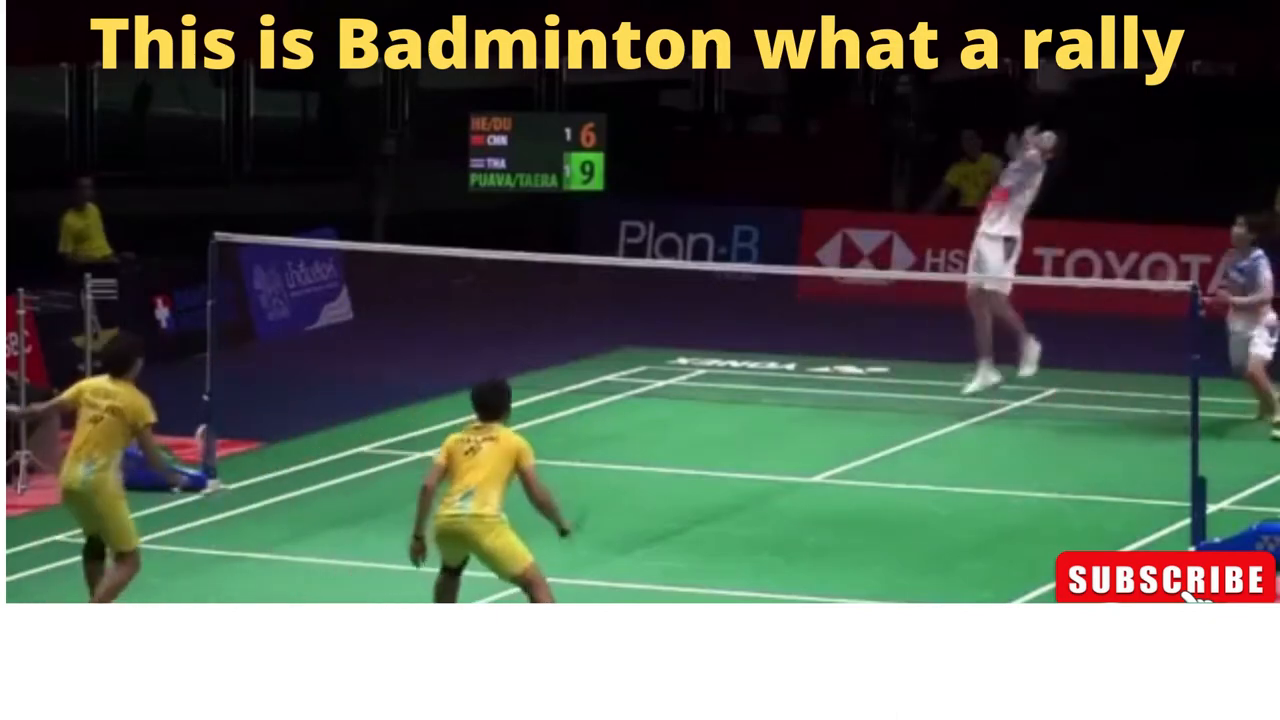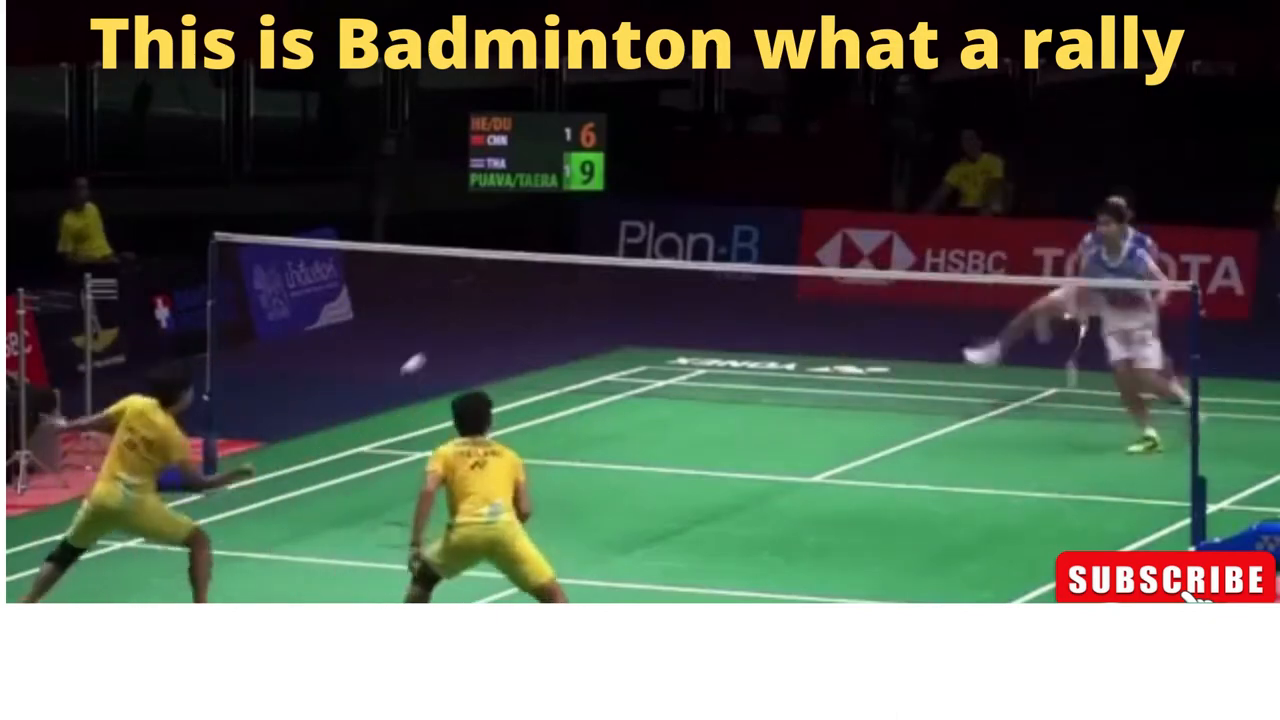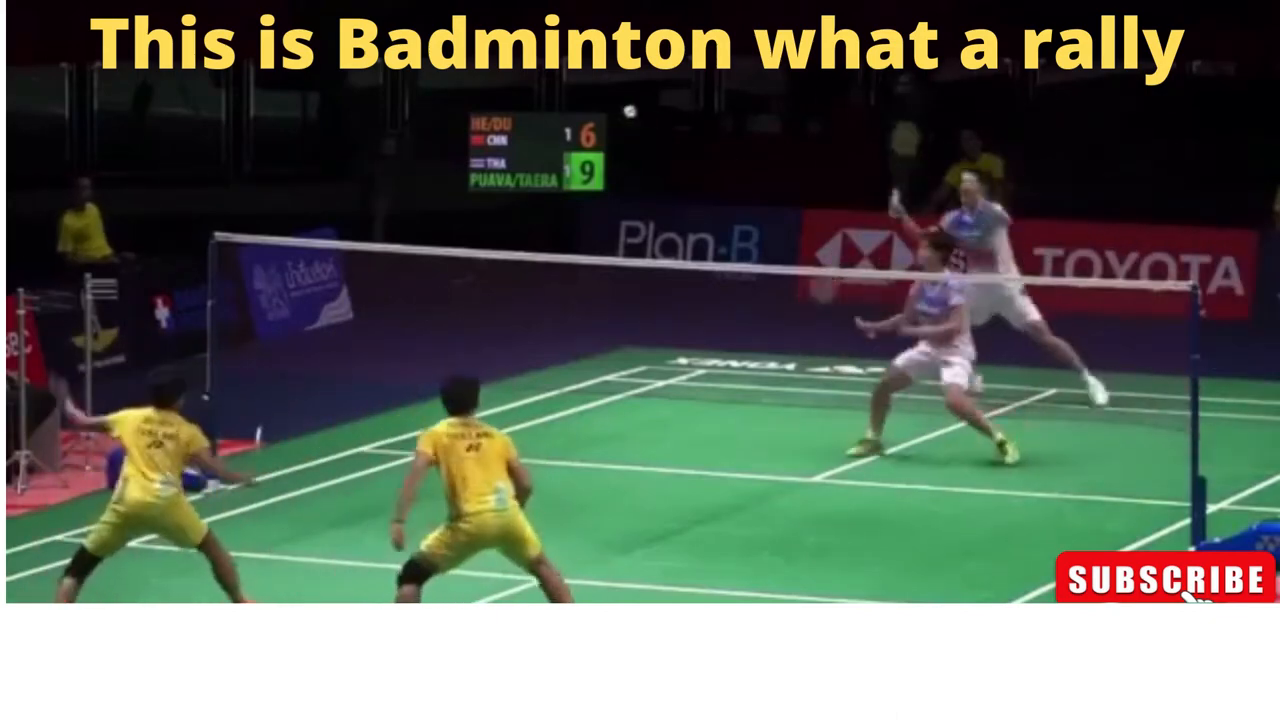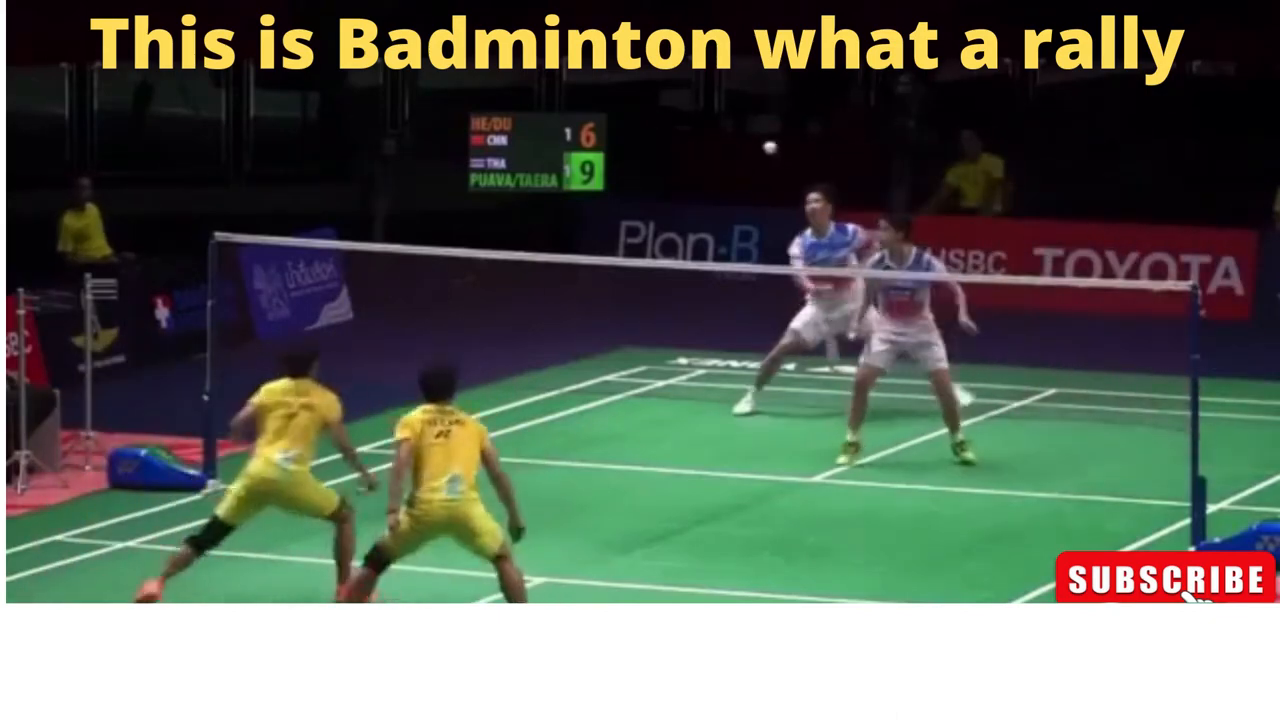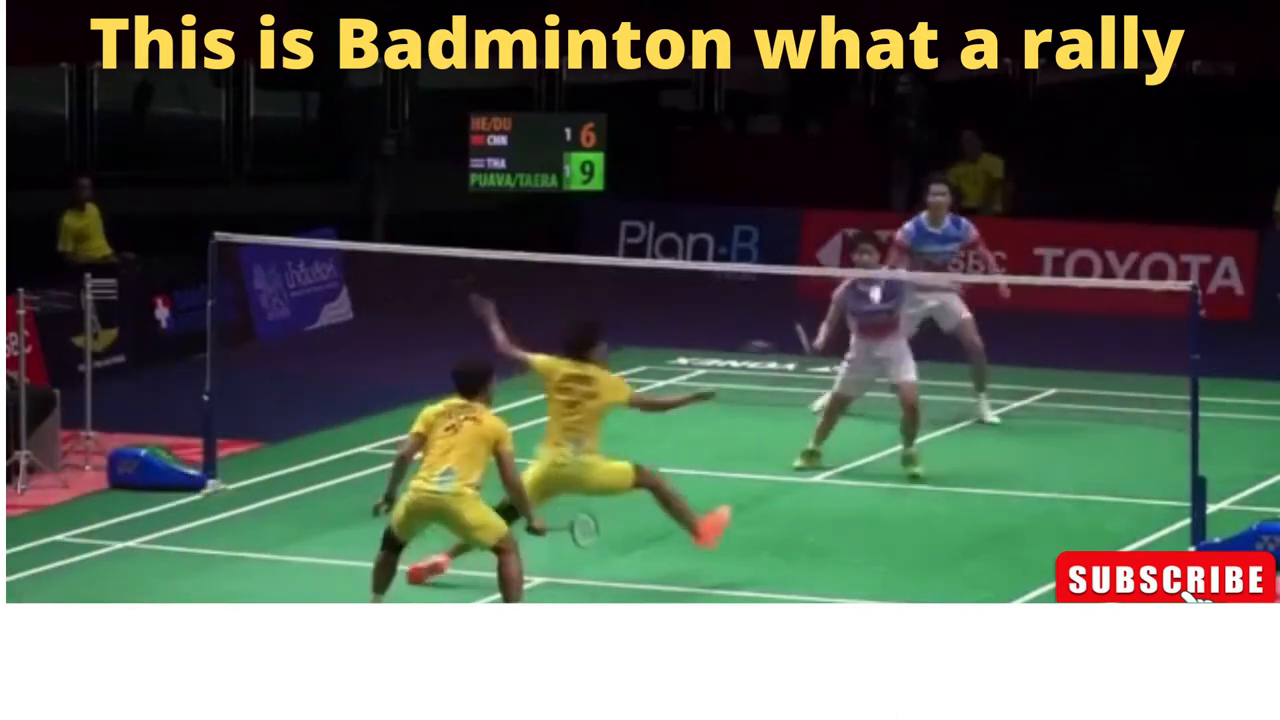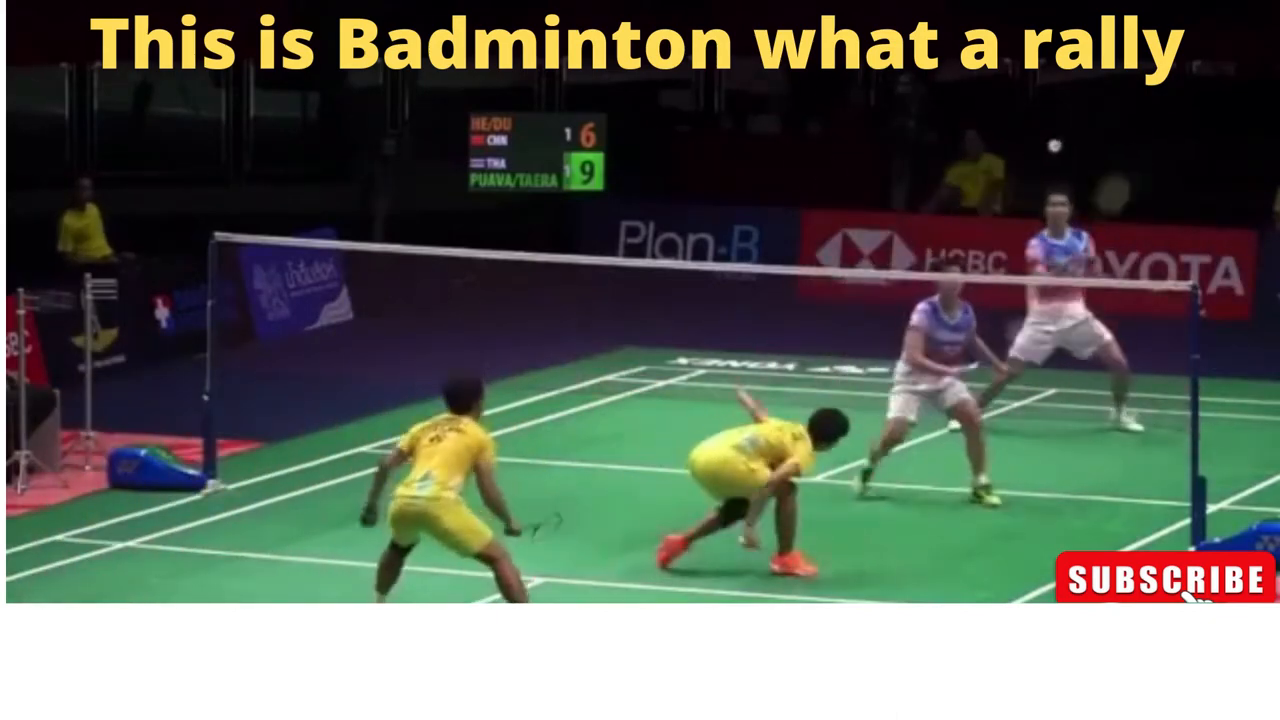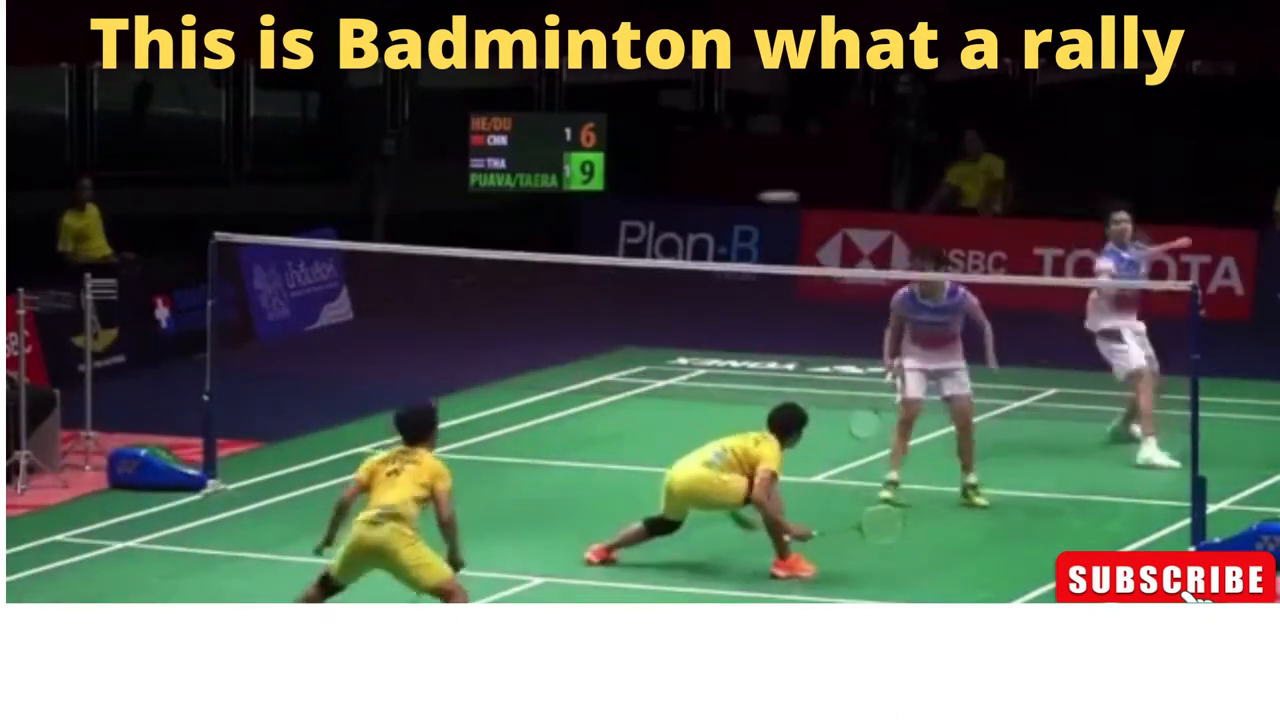
dt=0.5s
person 1, frame 1
left shoulder: (88, 387)
right shoulder: (137, 403)
left elbow: (47, 408)
right elbow: (151, 453)
left wrist: (21, 413)
right wrist: (174, 477)
left hip: (70, 483)
right hip: (101, 486)
left knee: (96, 539)
right knee: (128, 563)
left ankle: (97, 602)
person 1, frame 2
left shoulder: (133, 404)
right shoulder: (172, 436)
left elbow: (94, 422)
right elbow: (197, 483)
left wrist: (67, 425)
right wrist: (235, 475)
left hip: (101, 499)
right hip: (136, 505)
left knee: (66, 552)
right knee: (200, 542)
person 1, frame 3
left shoulder: (130, 419)
right shoulder: (187, 431)
left elbow: (84, 421)
right elbow: (215, 470)
left wrist: (67, 405)
right wrist: (241, 478)
left hip: (130, 504)
right hip: (170, 503)
left knee: (81, 564)
right knee: (212, 548)
person 1, frame 4
left shoulder: (271, 391)
right shoulder: (327, 399)
left elbow: (237, 424)
right elbow: (342, 443)
right wrist: (365, 473)
left hip: (260, 472)
right hip: (292, 476)
left knee: (210, 535)
right knee: (345, 517)
left ankle: (156, 585)
person 1, frame 5
left shoulder: (555, 368)
right shoulder: (609, 383)
left elbow: (505, 350)
right elbow: (651, 404)
left wrist: (490, 316)
right wrist: (691, 398)
left hip: (548, 466)
right hip: (583, 467)
left knee: (504, 516)
right knee: (651, 479)
left ankle: (443, 560)
right ankle: (700, 529)
person 1, frame 6
left shoulder: (788, 427)
right shoulder: (802, 453)
left elbow: (756, 411)
right elbow: (766, 485)
left wrist: (744, 396)
right wrist: (751, 526)
left hip: (701, 454)
right hip: (723, 461)
left knee: (738, 505)
right knee: (787, 490)
left ankle: (681, 541)
right ankle: (785, 558)
person 1, frame 7
left shoulder: (752, 441)
right shoulder: (770, 453)
right elbow: (758, 495)
left wrist: (737, 514)
right wrist: (788, 528)
left hip: (676, 476)
right hip: (699, 481)
left knee: (664, 523)
right knee: (769, 497)
left ankle: (604, 550)
right ankle: (786, 563)
person 2, frame 1
left shoulder: (1034, 165)
right shoulder: (1023, 163)
left hip: (1002, 237)
right hip: (985, 234)
left knee: (994, 301)
right knee: (976, 302)
left ankle: (1028, 343)
right ankle: (985, 370)
person 2, frame 2
right shoulder: (1093, 240)
right elbow: (1074, 264)
right hip: (1088, 288)
right knee: (1035, 311)
left ankle: (1173, 384)
right ankle: (996, 350)
person 2, frame 3
left shoulder: (990, 210)
right shoulder: (955, 219)
left elbow: (1003, 218)
left wrist: (981, 200)
right wrist: (903, 218)
left hip: (1005, 287)
right hip: (978, 287)
left knee: (1045, 337)
left ankle: (1088, 379)
person 2, frame 4
left shoulder: (851, 233)
right shoulder: (800, 244)
right elbow: (799, 276)
right wrist: (811, 287)
left hip: (854, 303)
right hip: (821, 306)
right knee: (783, 349)
right ankle: (754, 395)
person 2, frame 5
left shoulder: (963, 227)
right shoulder: (911, 230)
left elbow: (984, 254)
right elbow: (893, 266)
left wrist: (1000, 281)
left hip: (946, 293)
right hip: (911, 294)
left knee: (975, 346)
left ankle: (982, 403)
person 2, frame 6
left shoulder: (1083, 239)
right shoulder: (1037, 243)
left elbow: (1094, 272)
right elbow: (1041, 277)
left hip: (1076, 315)
right hip: (1044, 317)
left knee: (1119, 364)
right knee: (1010, 372)
left ankle: (1120, 413)
person 2, frame 7
left shoulder: (1136, 250)
right shoulder: (1107, 259)
right elbow: (1103, 293)
left wrist: (1172, 246)
left hip: (1130, 325)
right hip: (1111, 328)
left knee: (1152, 381)
right knee: (1144, 381)
left ankle: (1123, 425)
right ankle: (1149, 448)
person 3, frame 1
left shoulder: (1259, 261)
right shoulder: (1234, 256)
left elbow: (1267, 296)
left wrist: (1236, 300)
right wrist: (1217, 299)
left hip: (1259, 323)
right hip: (1237, 323)
left knee: (1253, 372)
right knee: (1242, 372)
right ankle: (1268, 406)
person 3, frame 2
left shoulder: (1138, 256)
right shoulder: (1092, 254)
left elbow: (1163, 282)
left wrist: (1159, 298)
left hip: (1141, 322)
right hip: (1114, 323)
left knee: (1148, 381)
right knee: (1124, 380)
left ankle: (1179, 393)
right ankle: (1148, 435)
person 3, frame 3
left shoulder: (952, 285)
right shoulder: (920, 285)
left elbow: (957, 325)
right elbow: (906, 317)
left wrist: (920, 331)
right wrist: (876, 327)
left hip: (955, 352)
right hip: (927, 348)
left knee: (955, 402)
right knee: (883, 387)
left ankle: (1000, 440)
right ankle: (872, 439)
person 3, frame 4
left shoulder: (925, 262)
right shoulder: (876, 263)
left elbow: (955, 289)
right elbow: (869, 296)
left wrist: (962, 315)
right wrist: (857, 323)
left hip: (921, 330)
right hip: (886, 330)
left knee: (944, 386)
right knee: (861, 382)
left ankle: (958, 441)
right ankle: (852, 442)
person 3, frame 5
left shoulder: (897, 282)
right shoulder: (846, 290)
right elbow: (829, 322)
right wrist: (820, 340)
left hip: (895, 352)
right hip: (861, 353)
left knee: (911, 402)
right knee: (836, 404)
left ankle: (909, 453)
right ankle: (813, 451)
person 3, frame 6
left shoulder: (967, 313)
right shoulder: (924, 312)
left elbow: (973, 341)
right elbow: (912, 357)
left wrist: (996, 364)
right wrist: (945, 370)
left hip: (946, 377)
right hip: (912, 377)
left knee: (973, 419)
right knee: (895, 434)
left ankle: (980, 484)
right ankle: (869, 466)
person 3, frame 7
left shoulder: (961, 296)
right shoulder: (904, 298)
left elbow: (983, 322)
right elbow: (893, 328)
left wrist: (990, 354)
right wrist: (888, 356)
left hip: (951, 362)
right hip: (915, 361)
left knee: (964, 418)
right knee: (907, 416)
left ankle: (969, 484)
right ankle: (892, 480)
person 4, frame 1
left shoulder: (454, 440)
right shoulder: (515, 442)
left elbow: (428, 486)
right elbow: (536, 494)
left wrist: (417, 535)
right wrist: (560, 523)
left hip: (445, 522)
right hip: (483, 522)
left knee: (451, 568)
right knee: (535, 585)
person 4, frame 2
left shoulder: (444, 453)
right shoulder: (509, 456)
left elbow: (428, 492)
right elbow: (524, 509)
left wrist: (415, 544)
left hip: (464, 534)
right hip: (505, 530)
left knee: (424, 576)
right knee: (554, 596)
person 4, frame 3
left shoulder: (435, 435)
right shoulder: (501, 436)
left elbow: (414, 475)
right elbow: (525, 485)
left wrist: (398, 521)
left hip: (468, 524)
right hip: (508, 517)
left knee: (410, 576)
right knee: (541, 568)
person 4, frame 4
left shoulder: (412, 421)
right shoulder: (473, 426)
left elbow: (402, 462)
right elbow: (498, 475)
left wrist: (393, 510)
right wrist: (516, 518)
left hip: (425, 507)
right hip: (465, 506)
left knee: (376, 560)
right knee: (503, 557)
person 4, frame 5
left shoulder: (432, 413)
right shoulder: (495, 425)
left elbow: (403, 456)
right elbow: (511, 480)
left wrist: (389, 494)
right wrist: (531, 518)
left hip: (419, 495)
right hip: (458, 499)
left knee: (391, 546)
right knee: (507, 550)
person 4, frame 6
left shoulder: (422, 428)
right shoulder: (479, 437)
left elbow: (385, 466)
right elbow: (488, 491)
left wrist: (371, 505)
right wrist: (509, 522)
left hip: (402, 504)
right hip: (439, 505)
left knee: (398, 548)
right knee: (499, 558)
person 4, frame 7
left shoulder: (377, 461)
right shoulder: (436, 468)
left elbow: (345, 501)
right elbow: (446, 517)
left wrist: (328, 538)
right wrist: (455, 553)
left hip: (361, 537)
right hip: (397, 539)
left knee: (327, 586)
right knee: (455, 595)
